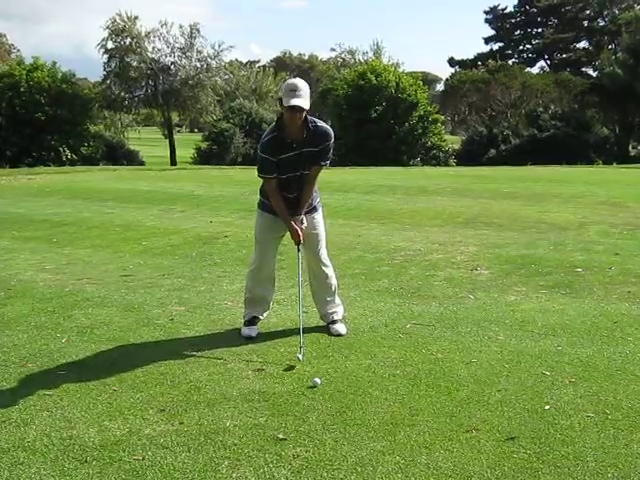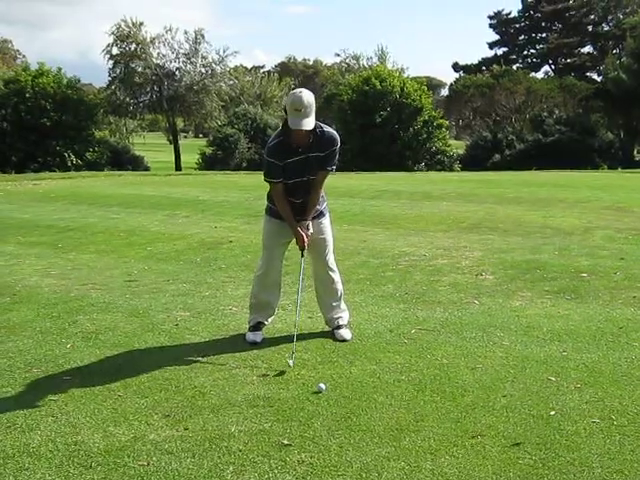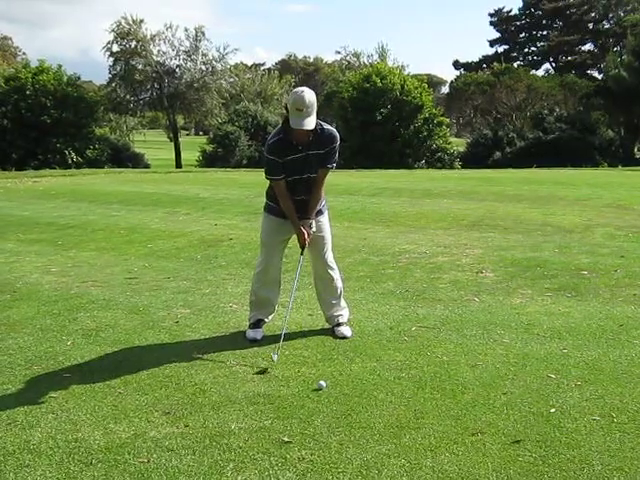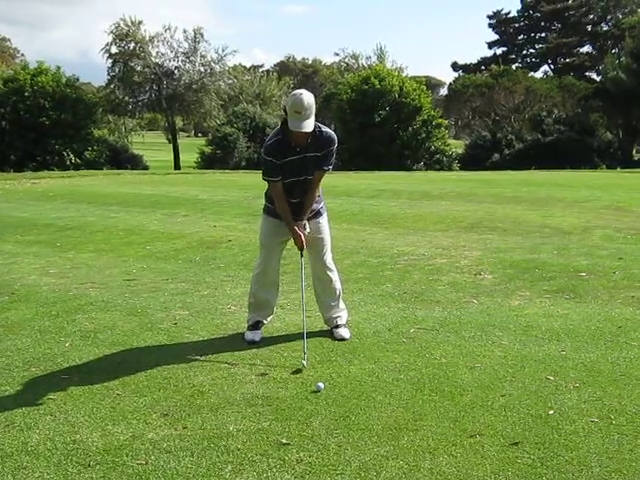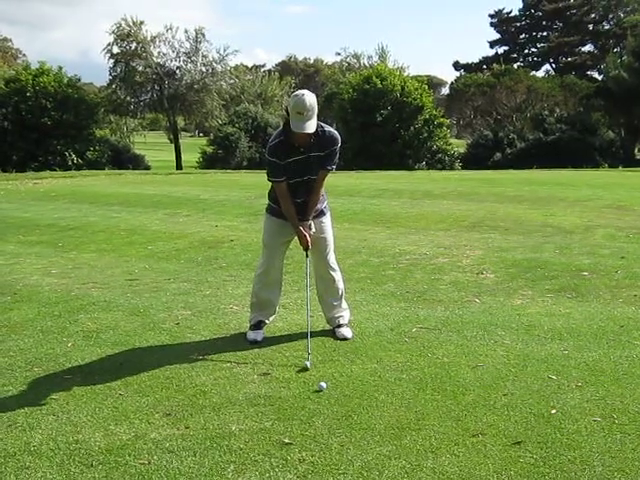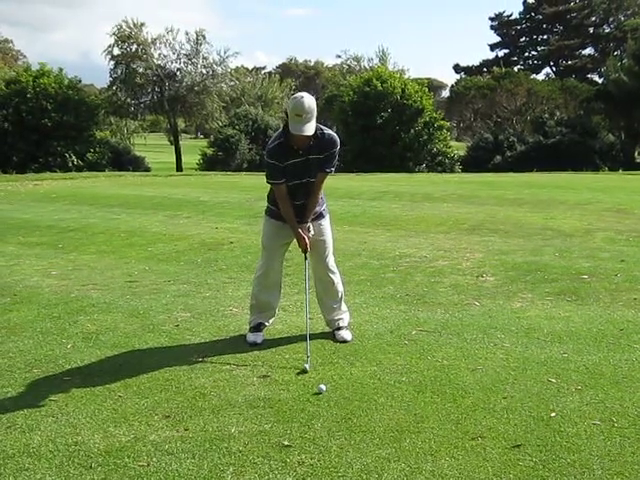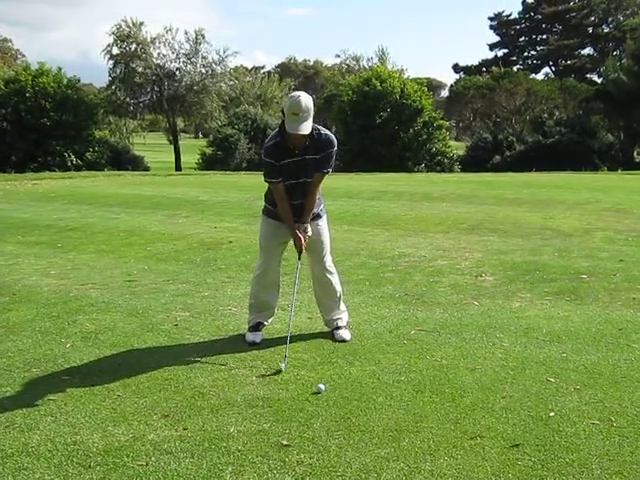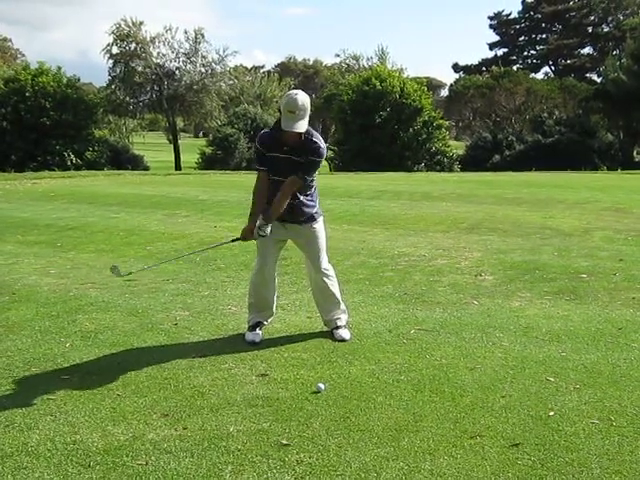
dt=0.3s
person 1, frame 1
left shoulder: (323, 134)
right shoulder: (269, 142)
left elbow: (312, 179)
right elbow: (271, 189)
left wrist: (300, 216)
right wrist: (288, 223)
left hip: (309, 207)
right hip: (272, 210)
left knee: (320, 261)
right knee: (262, 262)
left ankle: (332, 315)
right ankle: (253, 316)
person 1, frame 2
left shoulder: (329, 139)
right shoulder: (275, 147)
left elbow: (318, 184)
right elbow: (278, 193)
left wrist: (306, 222)
right wrist: (295, 228)
left hip: (316, 212)
right hip: (280, 215)
left knee: (326, 265)
right knee: (268, 268)
left ankle: (338, 320)
right ankle: (257, 321)
person 1, frame 3
left shoulder: (329, 137)
right shoulder: (275, 144)
left elbow: (319, 182)
right elbow: (280, 191)
left wrist: (309, 221)
right wrist: (297, 226)
left hip: (315, 210)
right hip: (279, 212)
left knee: (325, 264)
right knee: (268, 264)
left ankle: (338, 317)
right ankle: (258, 318)
person 1, frame 4
left shoulder: (327, 139)
right shoulder: (273, 146)
left elbow: (315, 184)
right elbow: (277, 192)
left wrist: (303, 221)
right wrist: (292, 228)
left hip: (313, 212)
right hip: (277, 214)
left knee: (324, 265)
right knee: (266, 266)
left ankle: (336, 319)
right ankle: (256, 321)
person 1, frame 5
left shoulder: (330, 138)
right shoulder: (276, 146)
left elbow: (318, 184)
right elbow: (282, 193)
left wrist: (308, 221)
right wrist: (297, 228)
left hip: (316, 212)
right hip: (280, 214)
left knee: (327, 265)
right knee: (269, 266)
left ankle: (339, 318)
right ankle: (259, 320)
person 1, frame 6
left shoulder: (329, 141)
right shoulder: (275, 149)
left elbow: (317, 186)
right elbow: (281, 195)
left wrist: (307, 224)
right wrist: (296, 231)
left hip: (315, 214)
right hip: (279, 216)
left knee: (326, 267)
right knee: (268, 268)
left ankle: (338, 321)
right ankle: (258, 322)
person 1, frame 7
left shoulder: (326, 141)
right shoulder: (271, 148)
left elbow: (314, 187)
right elbow: (278, 194)
left wrist: (305, 224)
right wrist: (292, 230)
left hip: (312, 215)
right hip: (277, 216)
left knee: (324, 268)
right knee: (267, 269)
left ankle: (337, 320)
right ankle: (257, 321)
person 1, frame 8
left shoulder: (315, 146)
right shoulder: (265, 139)
left elbow: (288, 189)
right elbow: (261, 183)
left wrist: (267, 224)
right wrist: (253, 220)
left hip: (306, 216)
right hip: (270, 214)
left knee: (320, 269)
right knee: (263, 268)
left ankle: (336, 319)
right ankle: (257, 320)
